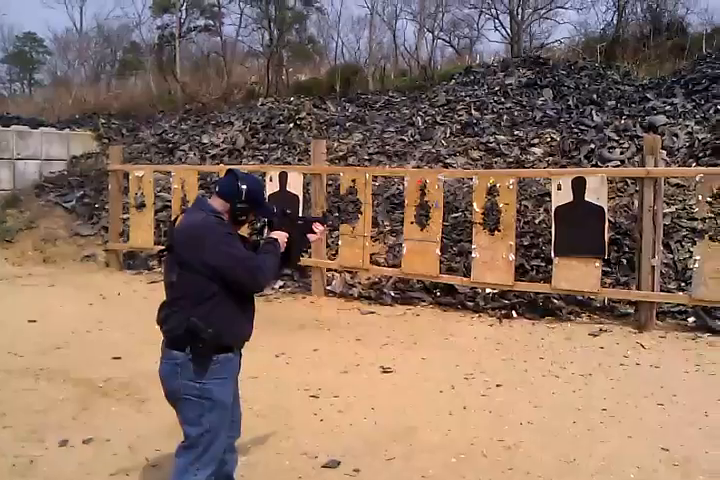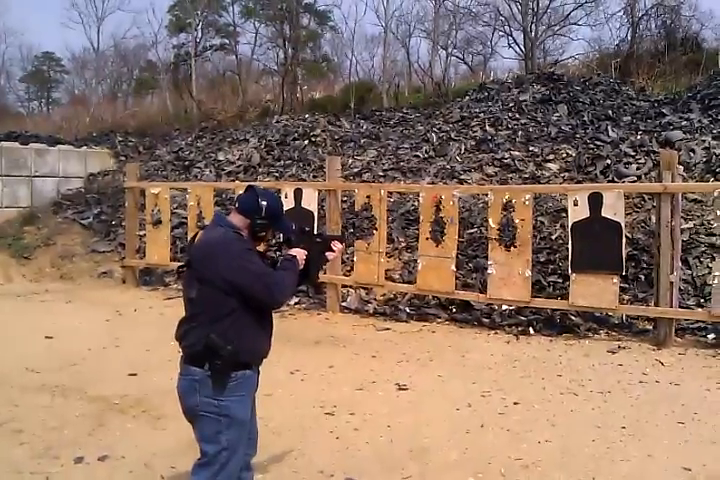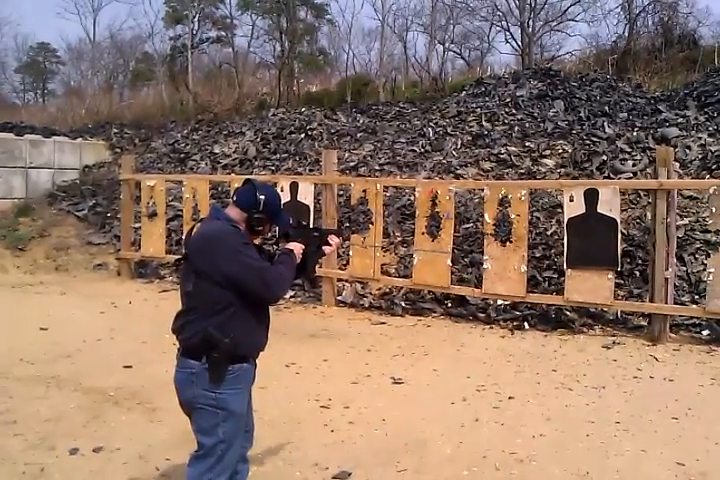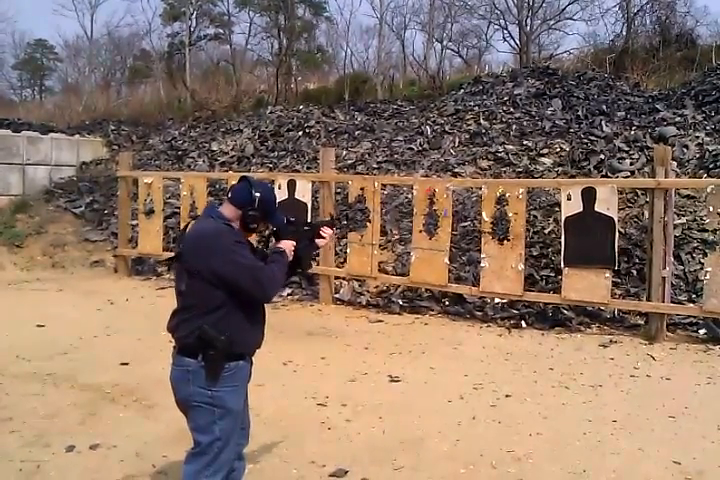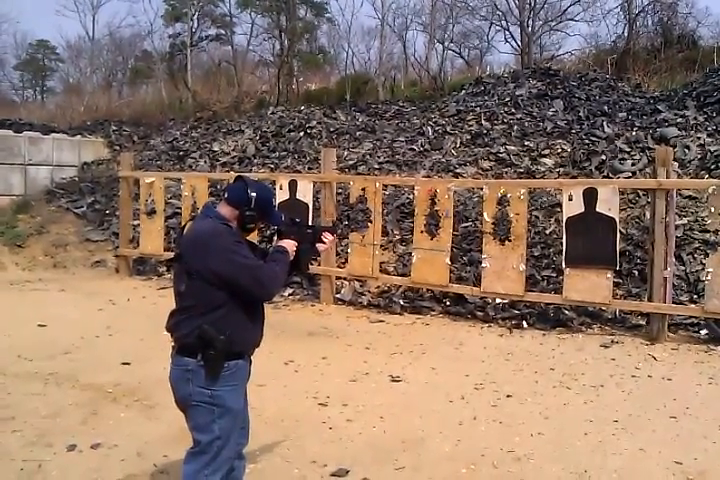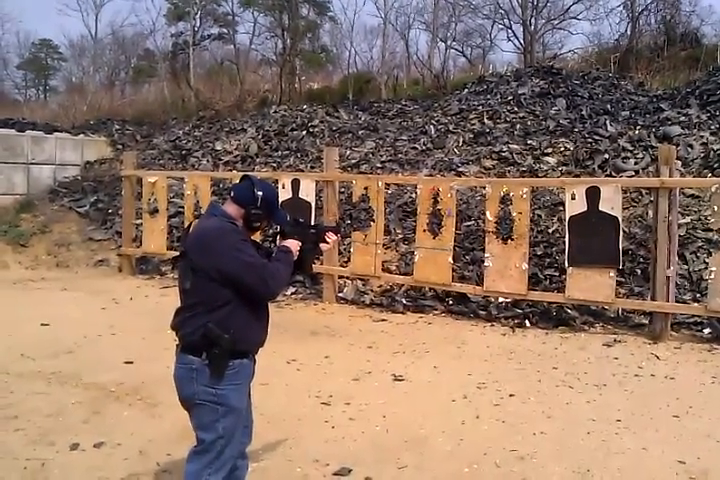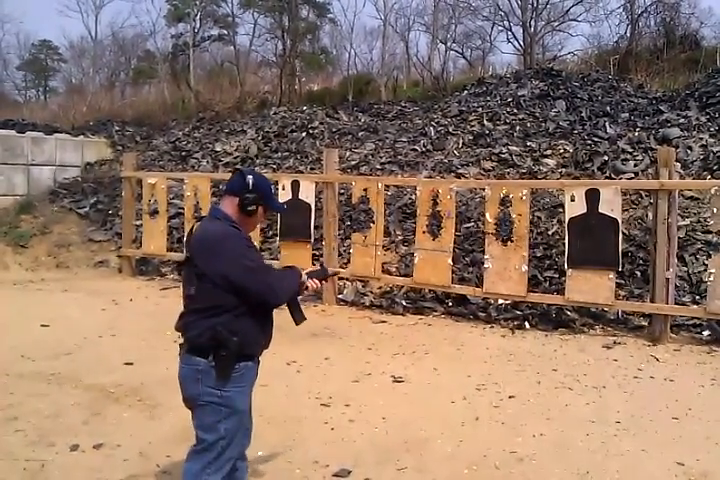
dt=0.7s
person 1, frame 1
left shoulder: (208, 224)
right shoulder: (205, 231)
left elbow: (247, 260)
right elbow: (255, 275)
right wrist: (273, 245)
left hip: (212, 357)
right hip: (199, 363)
left knee: (224, 437)
right knee: (203, 451)
person 1, frame 2
left shoulder: (226, 241)
right shoulder: (225, 247)
left elbow: (263, 280)
right elbow: (273, 292)
right wrist: (291, 262)
left hip: (228, 373)
right hip: (217, 380)
left knee: (239, 454)
person 1, frame 3
left shoulder: (225, 234)
right shoulder: (221, 240)
left elbow: (262, 271)
right elbow: (270, 286)
right wrist: (289, 256)
left hip: (226, 366)
right hip: (214, 373)
left knee: (236, 447)
person 1, frame 4
left shoulder: (221, 233)
right shoulder: (213, 238)
left elbow: (258, 267)
right elbow: (263, 285)
right wrist: (280, 255)
left hip: (222, 365)
right hip: (210, 371)
left knee: (231, 445)
person 1, frame 5
left shoulder: (219, 232)
right shoulder: (212, 238)
left elbow: (257, 266)
right elbow: (263, 284)
right wrist: (282, 253)
left hip: (222, 364)
right hip: (209, 370)
left knee: (232, 445)
person 1, frame 6
left shoulder: (224, 232)
right shoulder: (218, 236)
left elbow: (260, 268)
right elbow: (267, 283)
right wrist: (286, 253)
left hip: (225, 363)
right hip: (213, 369)
left knee: (234, 444)
right knee: (216, 455)
person 1, frame 7
left shoulder: (219, 233)
right shoulder: (223, 240)
left elbow: (253, 286)
right elbow: (271, 290)
left wrist: (294, 284)
right wrist: (295, 276)
left hip: (227, 364)
right hip: (217, 369)
left knee: (234, 446)
